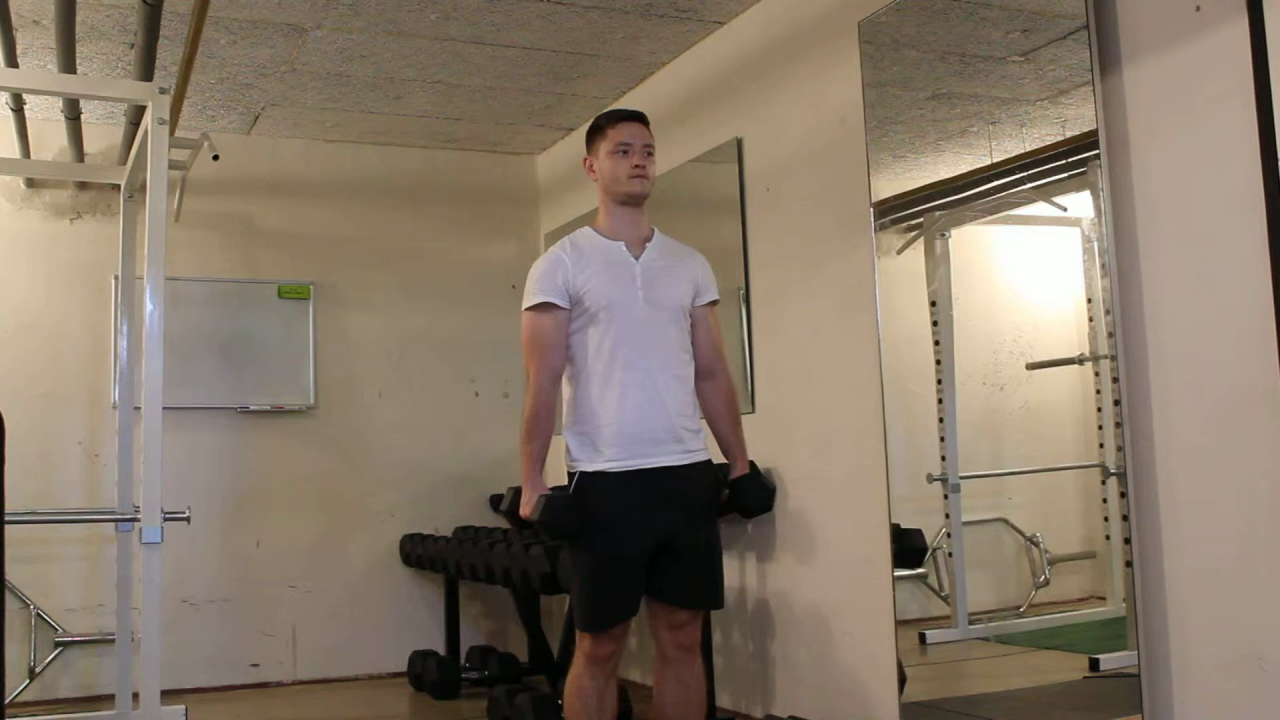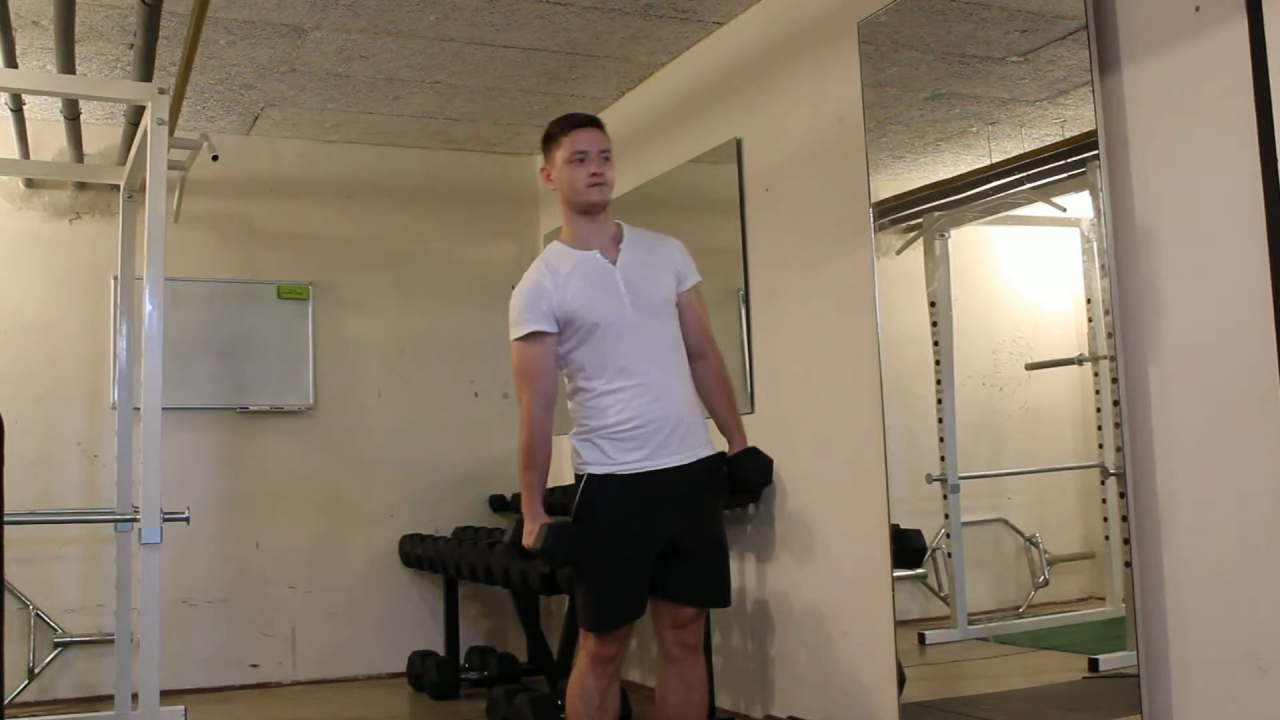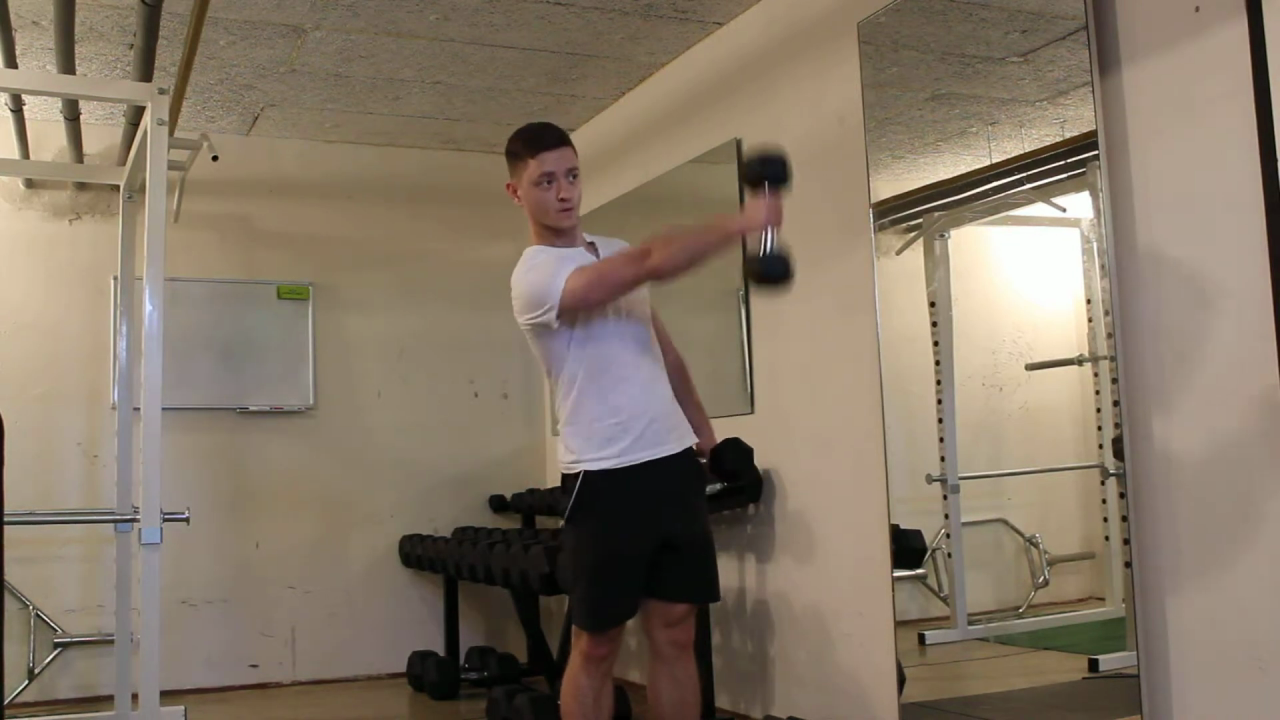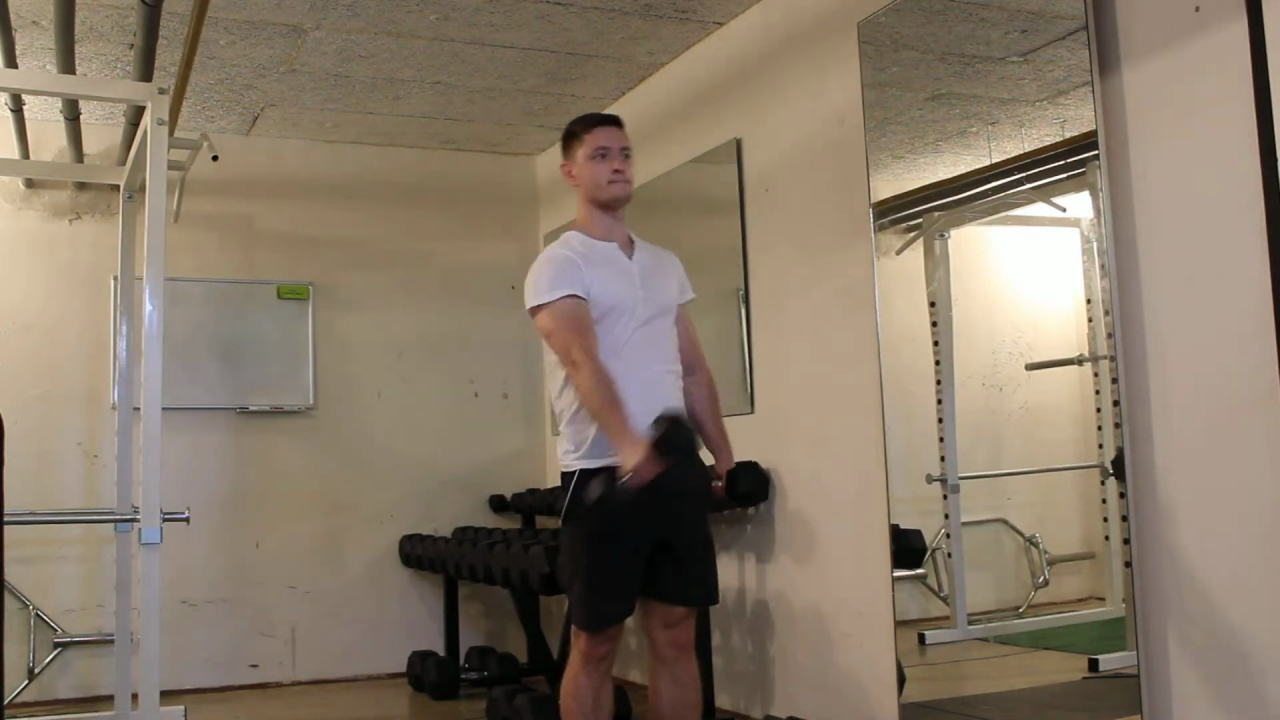
dt=1s
person 1, frame 1
left shoulder: (689, 264)
right shoulder: (561, 264)
left elbow: (712, 373)
right elbow: (543, 382)
left wrist: (740, 462)
right wrist: (531, 481)
left hip: (687, 474)
right hip: (605, 480)
left knee: (682, 637)
right knee: (599, 645)
person 1, frame 2
left shoulder: (667, 252)
right shoulder: (542, 285)
left elbow: (703, 356)
right elbow: (536, 408)
left wrist: (738, 441)
right wrist: (533, 510)
left hip: (691, 471)
right hip: (613, 483)
left knee: (685, 635)
right knee: (603, 646)
person 1, frame 3
left shoulder: (617, 254)
right shoulder: (538, 278)
right elbow: (649, 263)
left wrist: (704, 429)
right wrist: (738, 224)
left hip: (672, 463)
right hip: (606, 478)
left knee: (675, 631)
right knee: (597, 644)
person 1, frame 4
left shoulder: (665, 263)
right shoulder: (558, 265)
right elbow: (583, 362)
left wrist: (724, 455)
right wrist: (627, 442)
left hip: (675, 471)
right hip: (604, 475)
left knee: (676, 635)
right knee: (596, 644)
